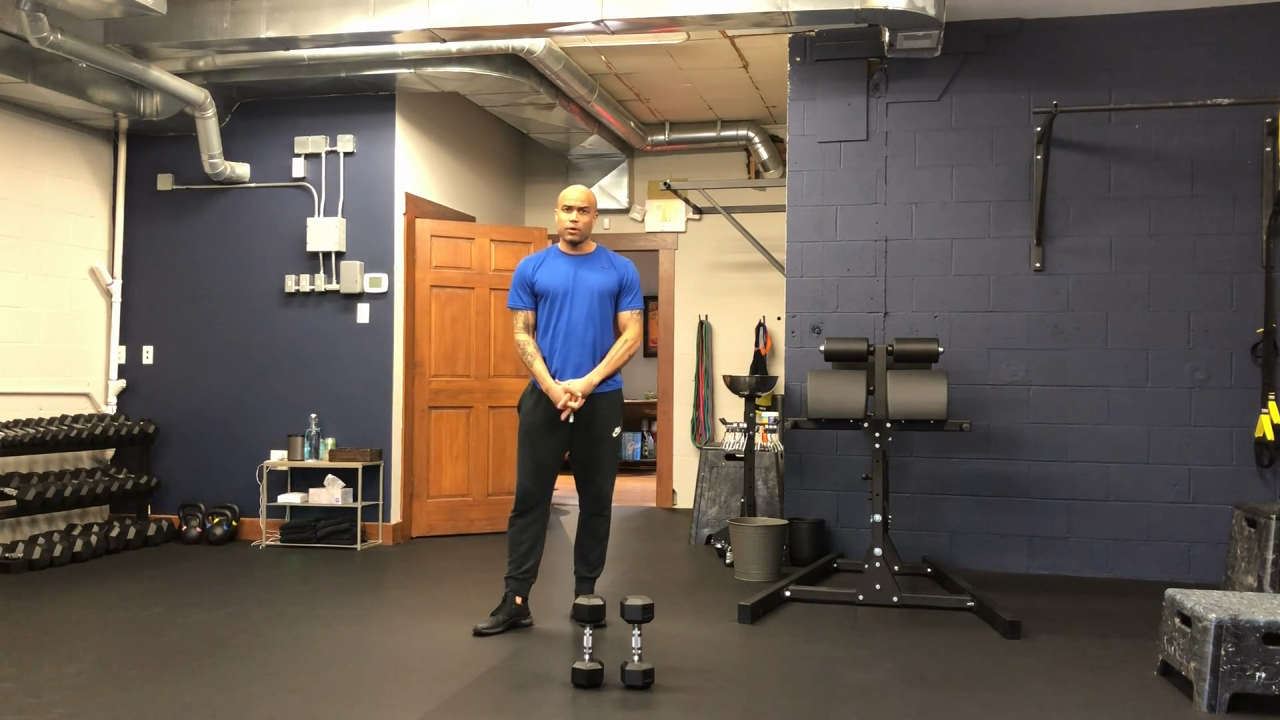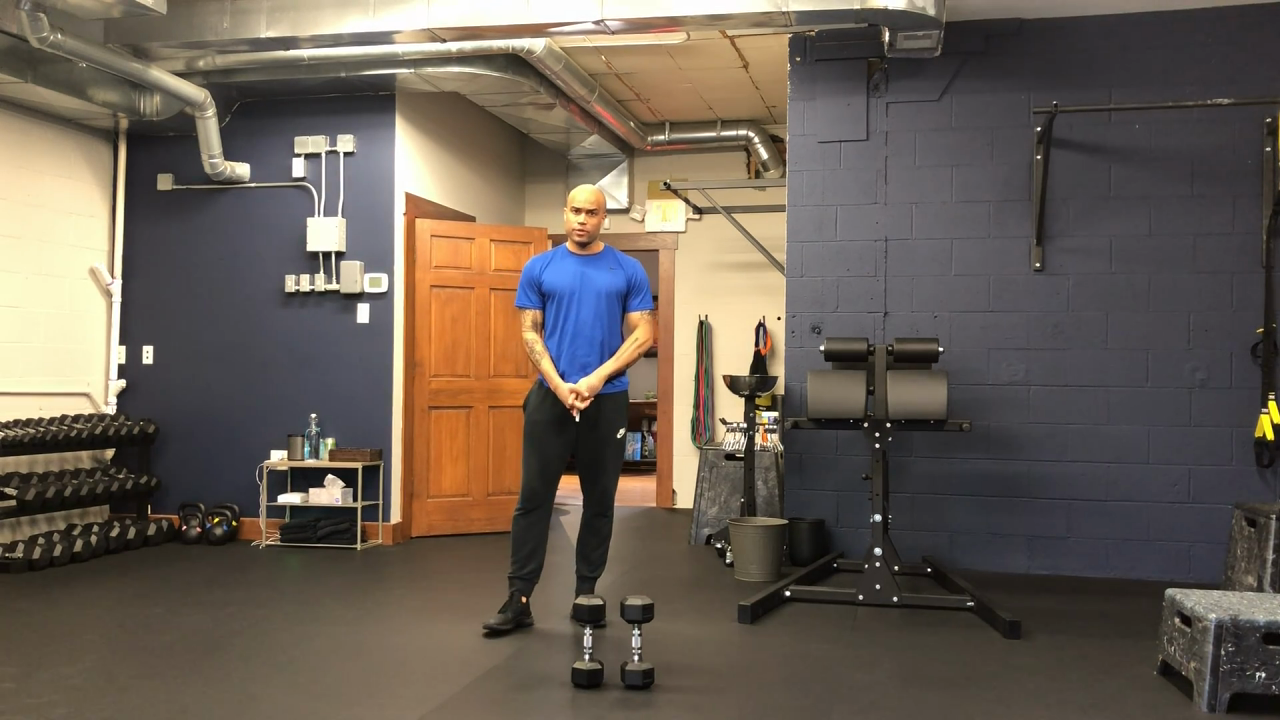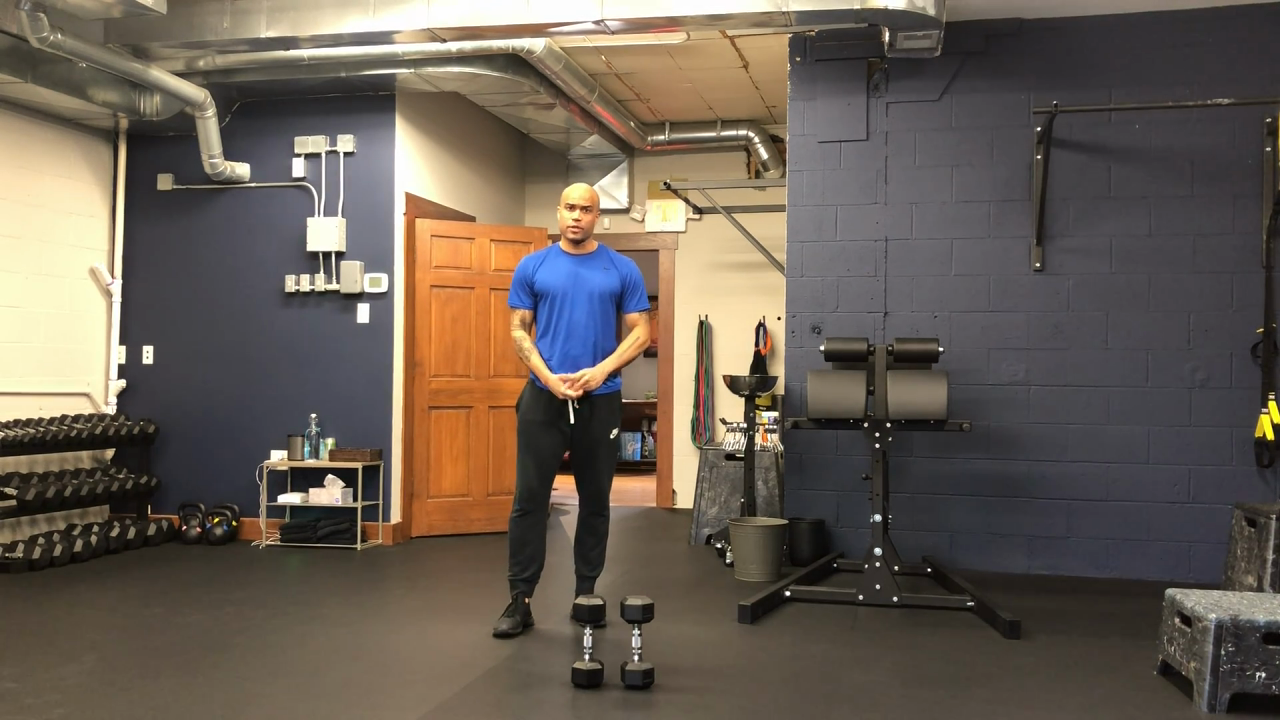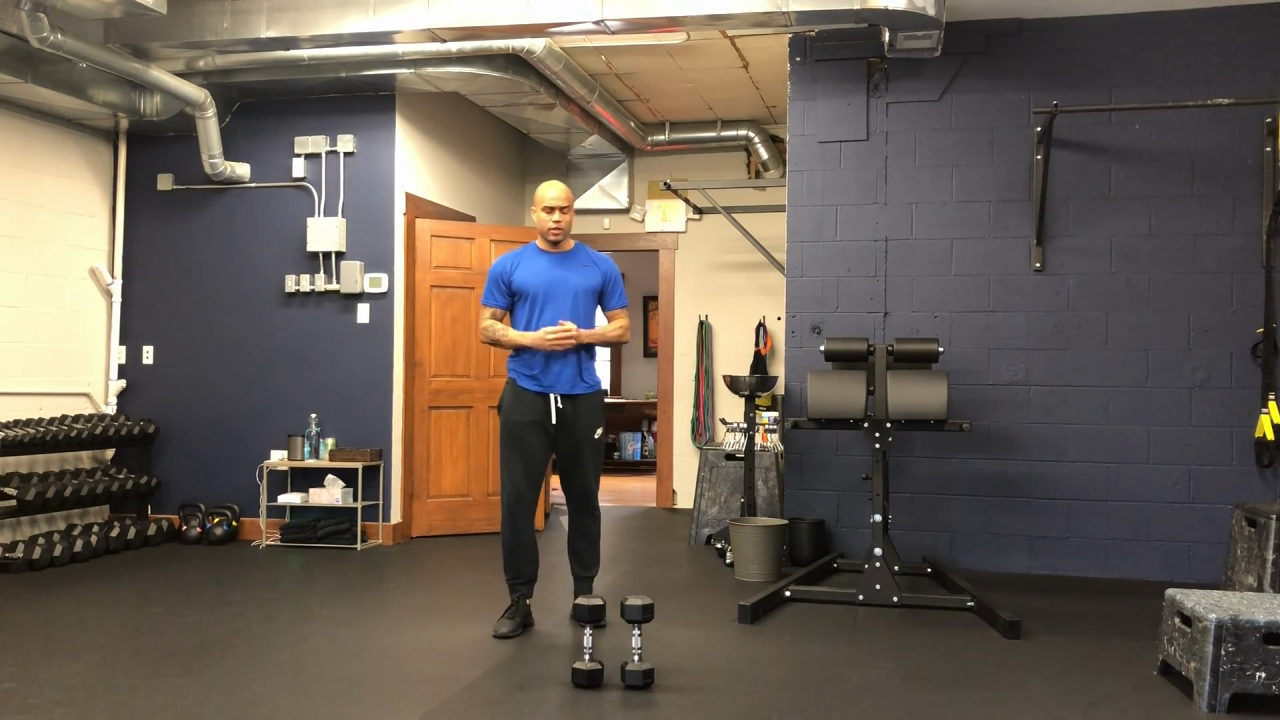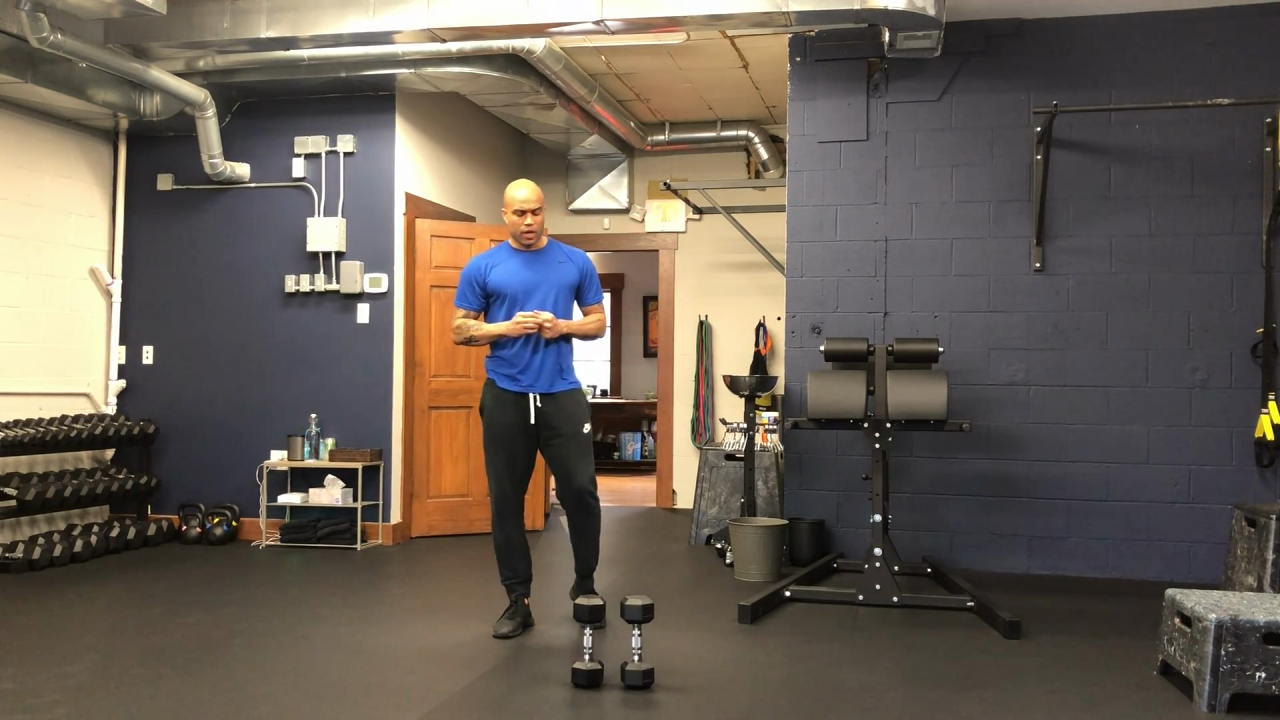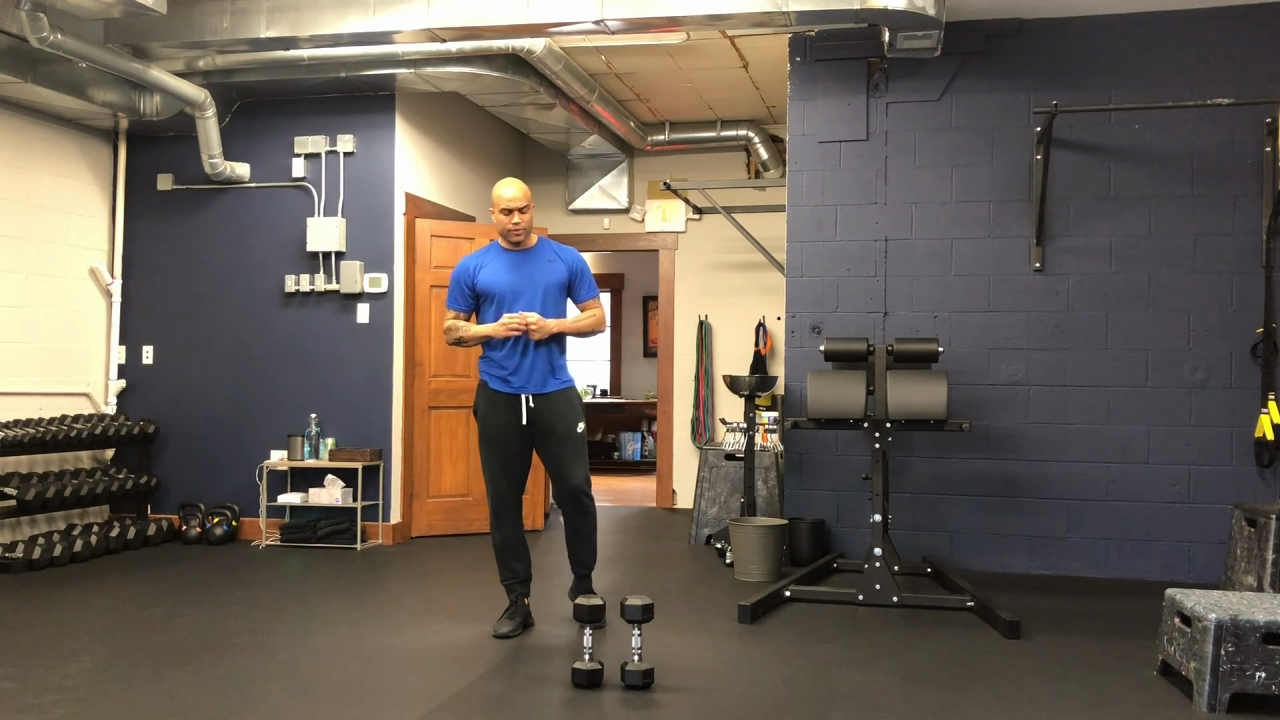
dt=0.4s
person 1, frame 1
left shoulder: (620, 270)
right shoulder: (531, 268)
left elbow: (631, 335)
right elbow: (522, 334)
left wrist: (588, 383)
right wrist: (552, 387)
left hip: (602, 399)
right hip: (543, 397)
left knee: (596, 502)
right knee: (530, 498)
left ankle: (585, 593)
right ankle: (516, 599)
person 1, frame 2
left shoulder: (629, 270)
right shoulder: (539, 268)
left elbow: (643, 335)
right elbow: (529, 333)
left wrist: (598, 378)
right wrist: (559, 385)
left hip: (607, 399)
right hip: (550, 397)
left knee: (599, 502)
right knee: (533, 498)
left ankle: (586, 593)
right ankle: (519, 598)
person 1, frame 3
left shoulder: (623, 270)
right shoulder: (532, 267)
left elbow: (640, 333)
right elbow: (518, 330)
left wrist: (602, 371)
right wrist: (547, 377)
left hip: (600, 399)
right hip: (543, 397)
left knee: (595, 501)
right knee: (529, 499)
left ankle: (586, 593)
right ankle: (521, 598)
person 1, frame 4
left shoulder: (600, 266)
right shoulder: (508, 266)
left elbow: (622, 328)
right elbow: (487, 328)
left wrist: (583, 336)
right wrist: (531, 338)
left hip: (582, 397)
right hip: (525, 397)
left knee: (583, 501)
right knee: (518, 501)
left ankle: (584, 593)
right ankle: (520, 600)
person 1, frame 5
left shoulder: (576, 262)
right shoulder: (482, 267)
left elbow: (598, 322)
right elbow: (460, 330)
left wrist: (562, 326)
right wrist: (505, 327)
left hip: (563, 394)
right hip: (506, 396)
left knee: (580, 491)
right knee: (506, 501)
left ankle: (585, 585)
right ankle: (518, 600)
person 1, frame 6
left shoulder: (566, 259)
right shoulder: (471, 267)
left elbow: (595, 317)
right elbow: (451, 330)
left wrist: (553, 324)
right wrist: (492, 329)
left hip: (556, 393)
right hip: (499, 397)
left knee: (575, 491)
right knee: (504, 501)
left ankle: (583, 584)
right ankle: (518, 600)
